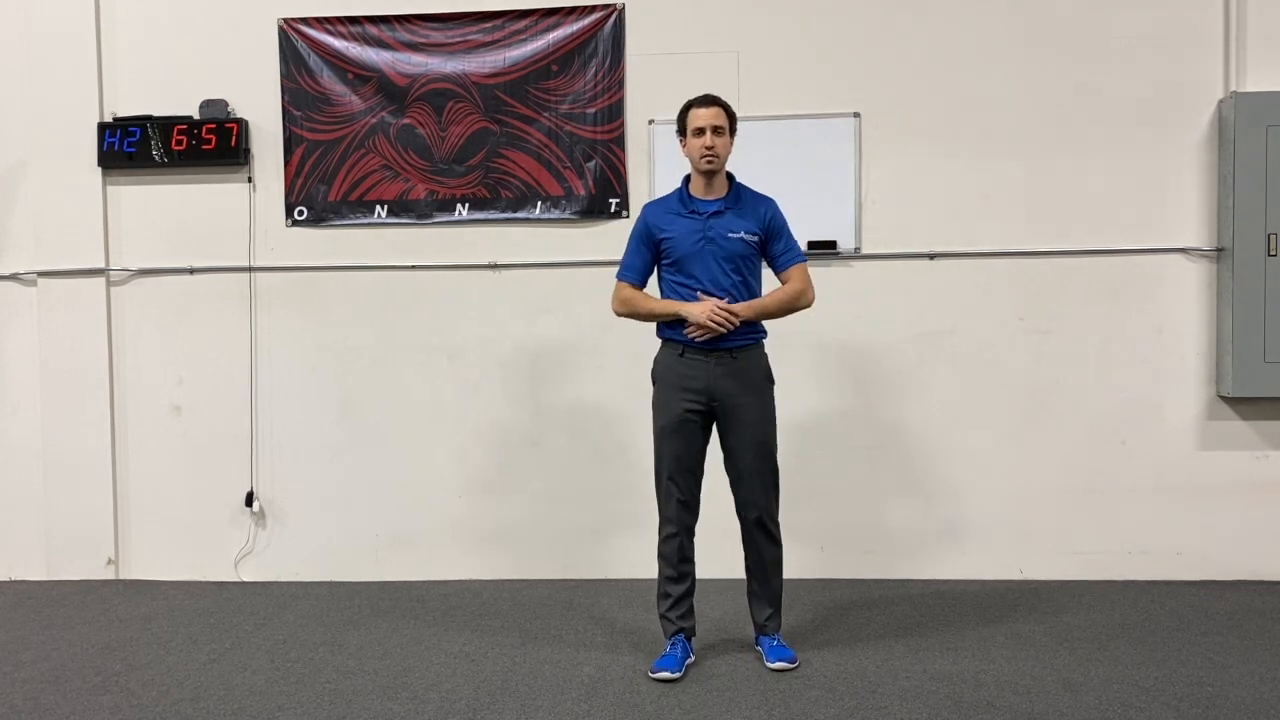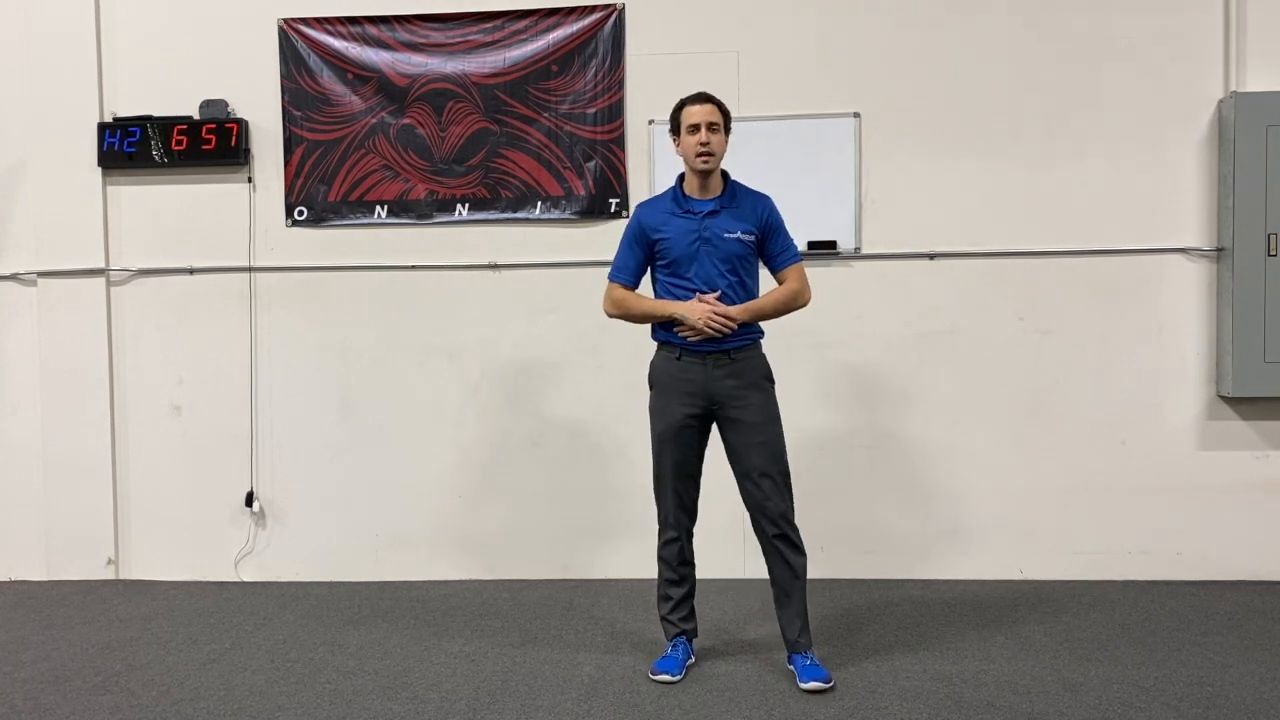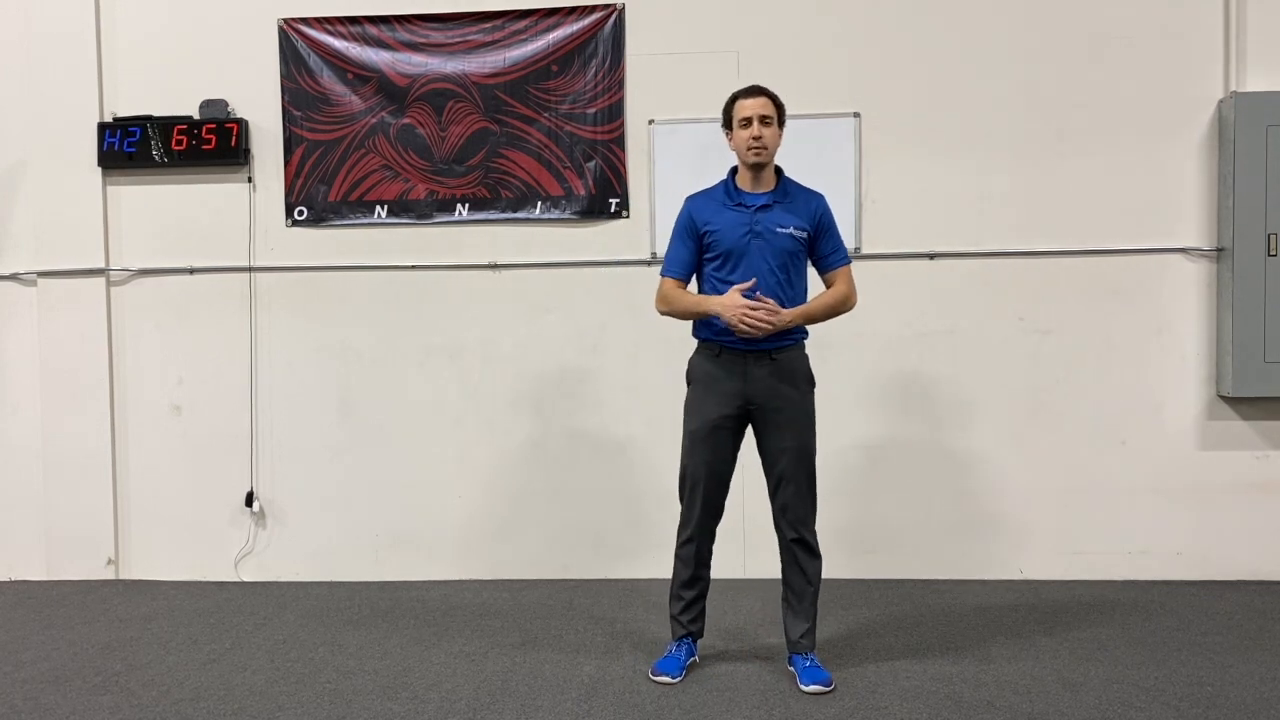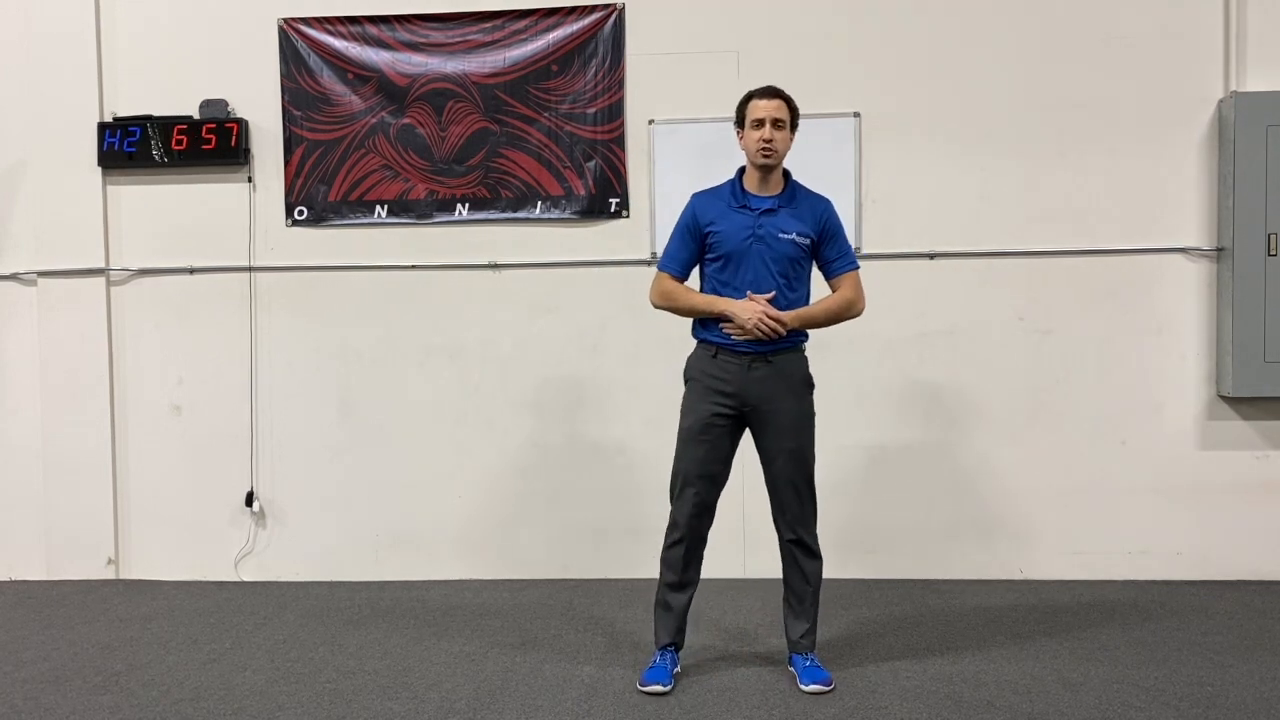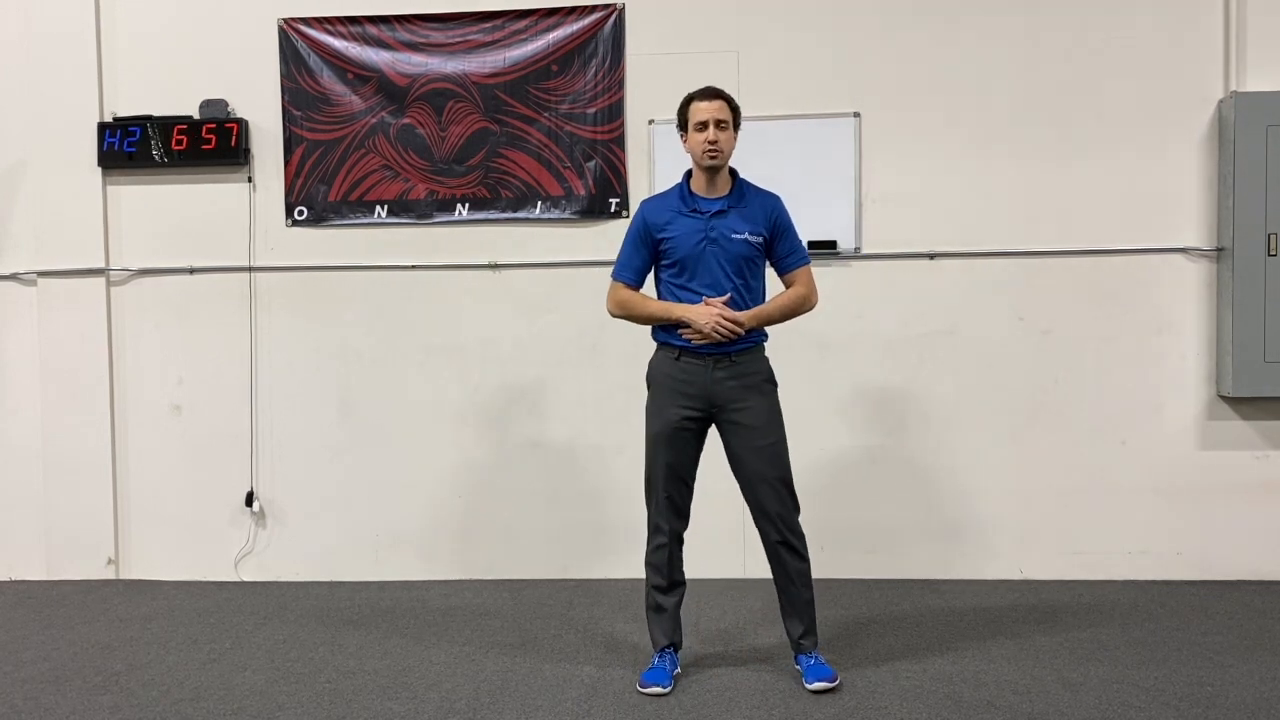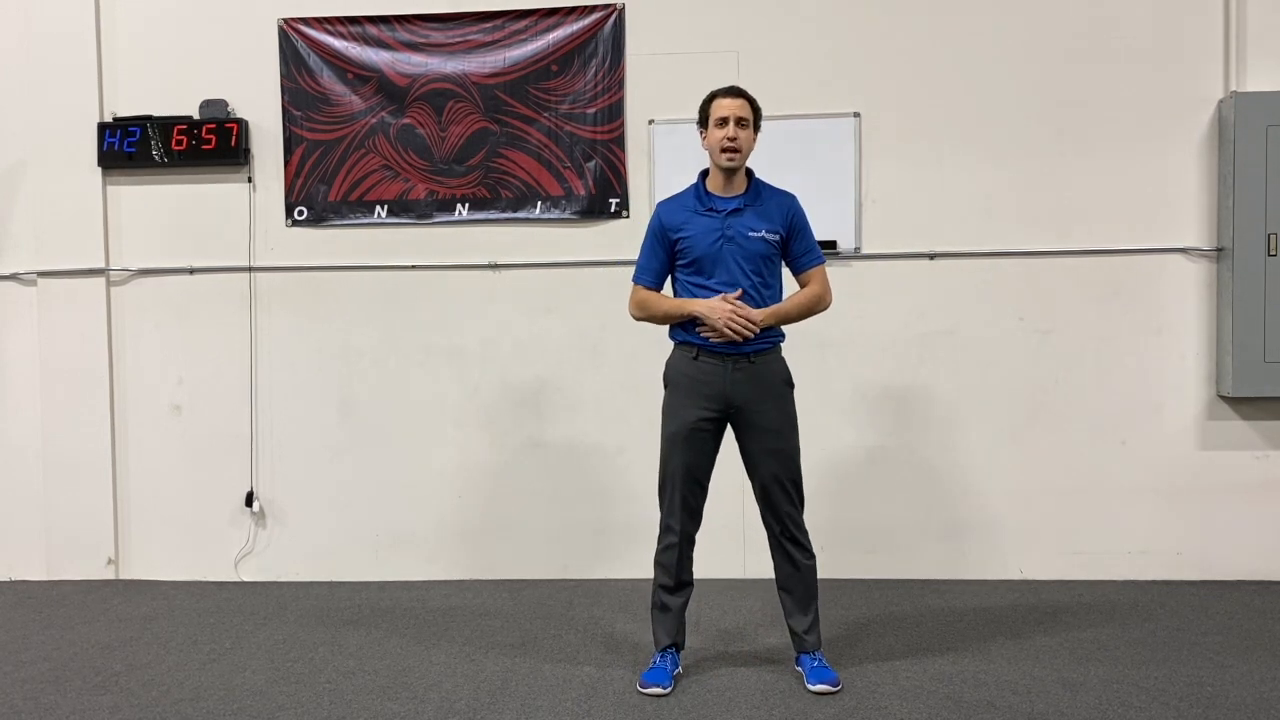
dt=0.5s
person 1, frame 1
left shoulder: (761, 211)
right shoulder: (656, 216)
left elbow: (801, 290)
right elbow: (623, 299)
left wrist: (739, 311)
right wrist: (687, 308)
left hip: (745, 368)
right hip: (678, 369)
left knee: (759, 507)
right knee: (677, 511)
left ankle: (767, 629)
right ankle: (678, 635)
person 1, frame 2
left shoulder: (758, 208)
right shoulder: (649, 215)
left elbow: (797, 288)
right elbow: (615, 300)
left wrist: (737, 313)
right wrist: (679, 309)
left hip: (744, 369)
right hip: (676, 372)
left knee: (773, 511)
right knee: (675, 515)
left ankle: (799, 646)
right ankle: (679, 637)
person 1, frame 3
left shoulder: (810, 206)
right shoulder: (699, 208)
left elbow: (844, 292)
right elbow: (667, 297)
left wrist: (789, 316)
right wrist: (720, 305)
left hip: (785, 371)
right hip: (716, 370)
left knee: (796, 517)
right knee: (698, 513)
left ankle: (801, 647)
right ankle: (684, 637)
person 1, frame 4
left shoulder: (816, 211)
right shoulder: (704, 207)
left elbow: (851, 298)
right elbow: (662, 291)
left wrist: (785, 318)
right wrist: (731, 306)
left hip: (784, 374)
right hip: (713, 371)
left knee: (796, 518)
right knee: (688, 515)
left ankle: (802, 648)
right ankle: (667, 647)
person 1, frame 5
left shoulder: (766, 208)
right shoulder: (654, 212)
left elbow: (804, 291)
right elbow: (619, 298)
left wrist: (742, 318)
right wrist: (687, 311)
left hip: (746, 372)
right hip: (675, 374)
left knee: (778, 513)
right knee: (666, 518)
left ankle: (805, 646)
right ankle: (666, 649)
person 1, frame 6
left shoulder: (783, 208)
right shoulder: (671, 213)
left elbow: (819, 291)
right elbow: (640, 303)
left wrist: (759, 317)
right wrist: (699, 308)
left hip: (763, 372)
right hip: (693, 373)
left knee: (785, 514)
right knee: (678, 518)
left ankle: (808, 648)
right ankle: (667, 648)
